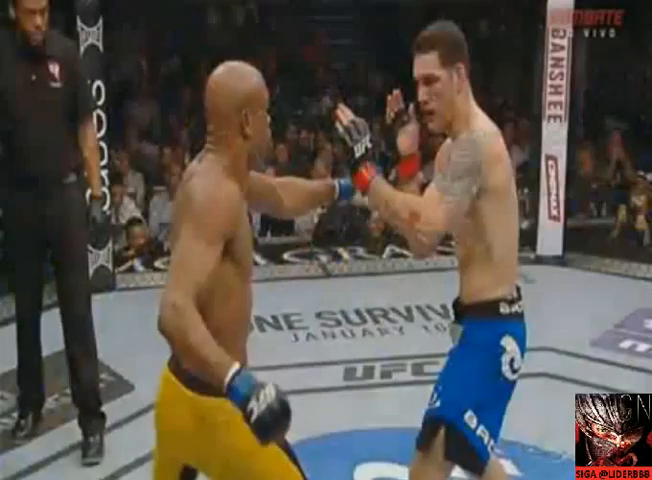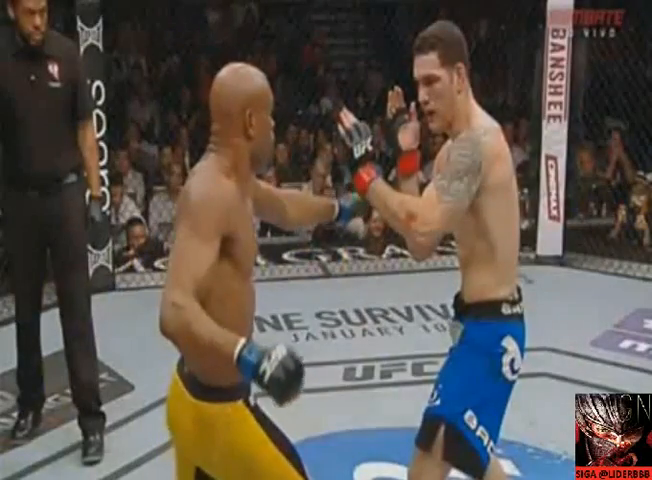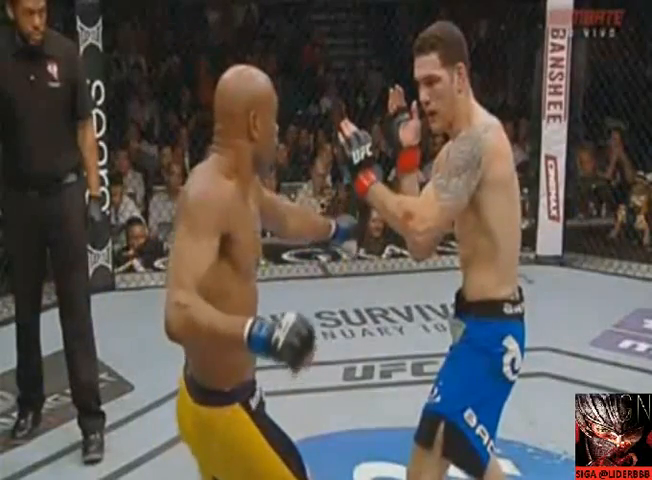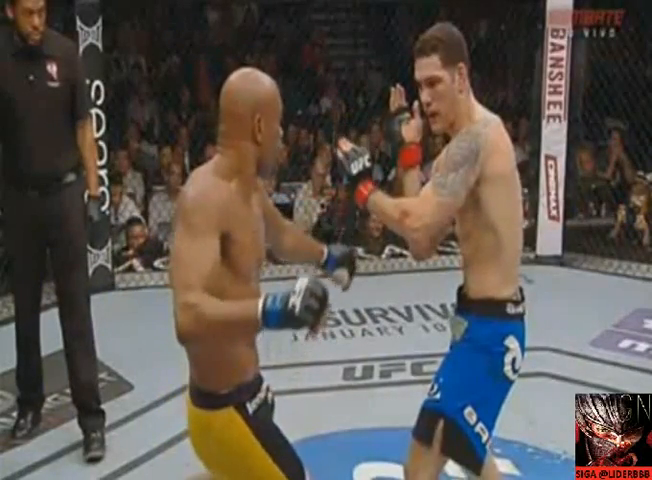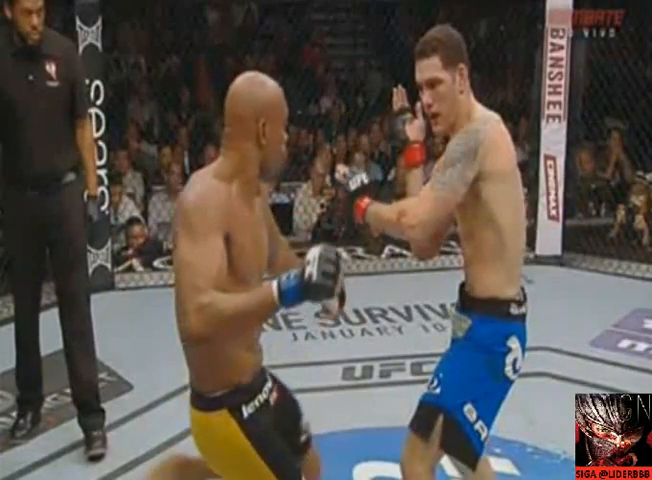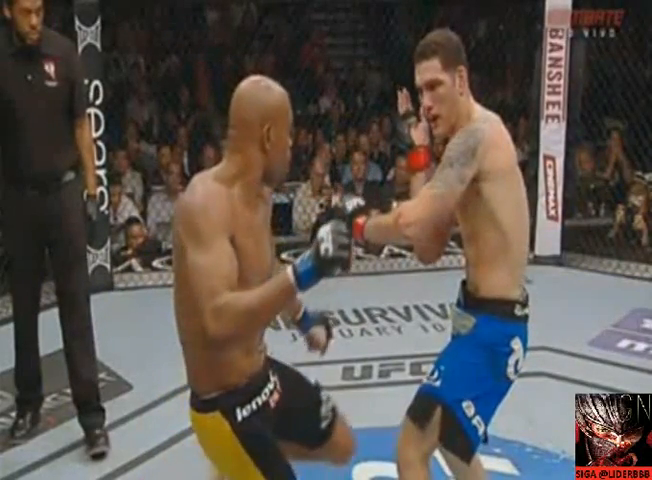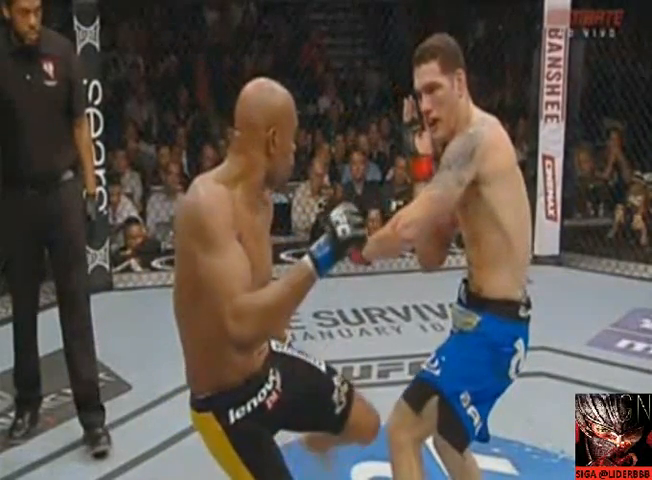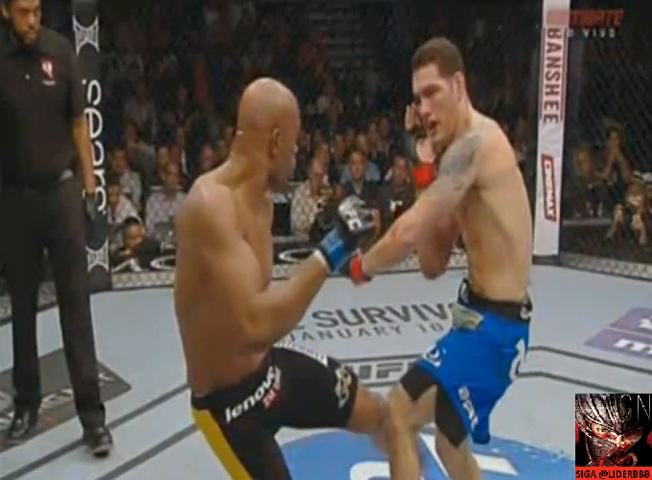
dt=0.5s
person 1, frame 1
left shoulder: (66, 53)
left elbow: (85, 128)
left wrist: (96, 192)
left hip: (65, 191)
left knee: (77, 308)
left ankle: (91, 417)
person 1, frame 2
left shoulder: (66, 53)
left elbow: (85, 127)
left wrist: (95, 192)
left hip: (65, 192)
left knee: (76, 308)
left ankle: (90, 417)
person 1, frame 3
left shoulder: (66, 53)
left elbow: (84, 127)
left wrist: (94, 192)
left hip: (65, 192)
left knee: (76, 307)
left ankle: (91, 415)
person 1, frame 4
left shoulder: (65, 52)
left elbow: (83, 126)
left wrist: (93, 191)
left hip: (64, 191)
left knee: (76, 306)
left ankle: (91, 415)
person 1, frame 5
left shoulder: (64, 52)
left elbow: (82, 125)
left wrist: (93, 190)
left hip: (64, 191)
left knee: (76, 304)
left ankle: (91, 413)
person 1, frame 6
left shoulder: (63, 51)
left elbow: (81, 124)
left wrist: (92, 189)
left hip: (63, 191)
left knee: (76, 303)
left ankle: (91, 413)
person 1, frame 7
left shoulder: (62, 51)
left elbow: (79, 123)
left wrist: (90, 187)
left hip: (62, 190)
left knee: (75, 301)
left ankle: (91, 412)
person 1, frame 8
left shoulder: (60, 50)
left elbow: (78, 123)
left wrist: (90, 186)
left hip: (61, 189)
left knee: (76, 302)
left ankle: (91, 410)
person 2, frame 1
left shoulder: (476, 142)
right shoulder: (453, 147)
left elbow: (425, 228)
right elbow: (423, 243)
left wrist: (364, 168)
right wrist: (407, 159)
left hip: (490, 328)
right hip: (486, 323)
person 2, frame 2
left shoulder: (477, 141)
right shoulder: (453, 149)
left elbow: (423, 228)
right elbow: (421, 246)
left wrist: (364, 170)
right wrist: (407, 158)
left hip: (490, 329)
right hip: (485, 322)
person 2, frame 3
left shoulder: (478, 138)
right shoulder: (455, 148)
left elbow: (421, 226)
right elbow: (421, 246)
left wrist: (364, 174)
right wrist: (407, 155)
left hip: (489, 327)
right hip: (484, 321)
person 2, frame 4
left shoulder: (479, 136)
right shoulder: (458, 149)
left elbow: (417, 222)
right elbow: (423, 245)
left wrist: (363, 185)
right wrist: (409, 153)
left hip: (489, 328)
right hip: (486, 321)
person 2, frame 5
left shoulder: (478, 134)
right shoulder: (463, 145)
left elbow: (414, 222)
right elbow: (425, 245)
left wrist: (363, 203)
right wrist: (414, 152)
left hip: (490, 326)
right hip: (486, 318)
person 2, frame 6
left shoulder: (476, 135)
right shoulder: (466, 145)
left elbow: (409, 223)
right elbow: (428, 250)
left wrist: (360, 224)
right wrist: (418, 158)
left hip: (492, 327)
right hip: (486, 318)
right knee: (448, 441)
person 2, frame 7
left shoulder: (476, 138)
right shoulder: (464, 150)
left elbow: (408, 228)
right elbow: (431, 256)
left wrist: (363, 249)
left hip: (493, 325)
right hip: (486, 317)
left knee: (403, 431)
right knee: (448, 439)
person 2, frame 8
left shoulder: (475, 142)
right shoulder: (461, 154)
left elbow: (408, 232)
right elbow: (432, 264)
left wrist: (360, 266)
left hip: (493, 325)
right hip: (488, 317)
left knee: (397, 416)
right knee: (450, 444)
person 3, frame 1
left shoulder: (219, 173)
right shoulder: (213, 191)
left elbow: (282, 197)
right elbow: (175, 312)
left wrist: (341, 188)
right wrist: (238, 383)
right hip: (212, 403)
person 3, frame 2
left shoulder: (235, 180)
right shoulder: (210, 192)
left elbow: (285, 208)
right elbow: (175, 312)
left wrist: (338, 208)
right wrist: (249, 356)
right hip: (217, 407)
person 3, frame 3
left shoulder: (243, 183)
right shoulder: (207, 193)
left elbow: (284, 218)
right elbow: (179, 313)
left wrist: (334, 228)
right wrist: (258, 335)
left hip: (223, 395)
right hip: (220, 406)
person 3, frame 4
left shoulder: (249, 187)
right shoulder: (205, 196)
left elbow: (280, 235)
right elbow: (188, 316)
left wrist: (327, 257)
right wrist: (272, 310)
left hip: (245, 388)
right hip: (225, 406)
person 3, frame 5
left shoulder: (255, 191)
right shoulder: (204, 199)
right elbow: (199, 317)
left wrist: (316, 279)
right wrist: (287, 290)
left hip: (257, 382)
right hip: (224, 404)
person 3, frame 6
left shoulder: (259, 194)
right shoulder: (205, 203)
right elbow: (219, 321)
left wrist: (301, 317)
right wrist: (304, 272)
left hip: (264, 374)
right hip: (225, 403)
left knee: (340, 445)
person 3, frame 7
left shoulder: (260, 197)
right shoulder: (208, 204)
right elbow: (242, 323)
right wrist: (320, 256)
left hip: (268, 365)
right hip: (227, 400)
left knee: (364, 424)
left ankle: (317, 440)
person 3, frame 8
left shoulder: (260, 196)
right shoulder: (209, 204)
right elbow: (255, 325)
right wrist: (328, 251)
left hip: (268, 365)
right hip: (225, 396)
left knee: (372, 412)
